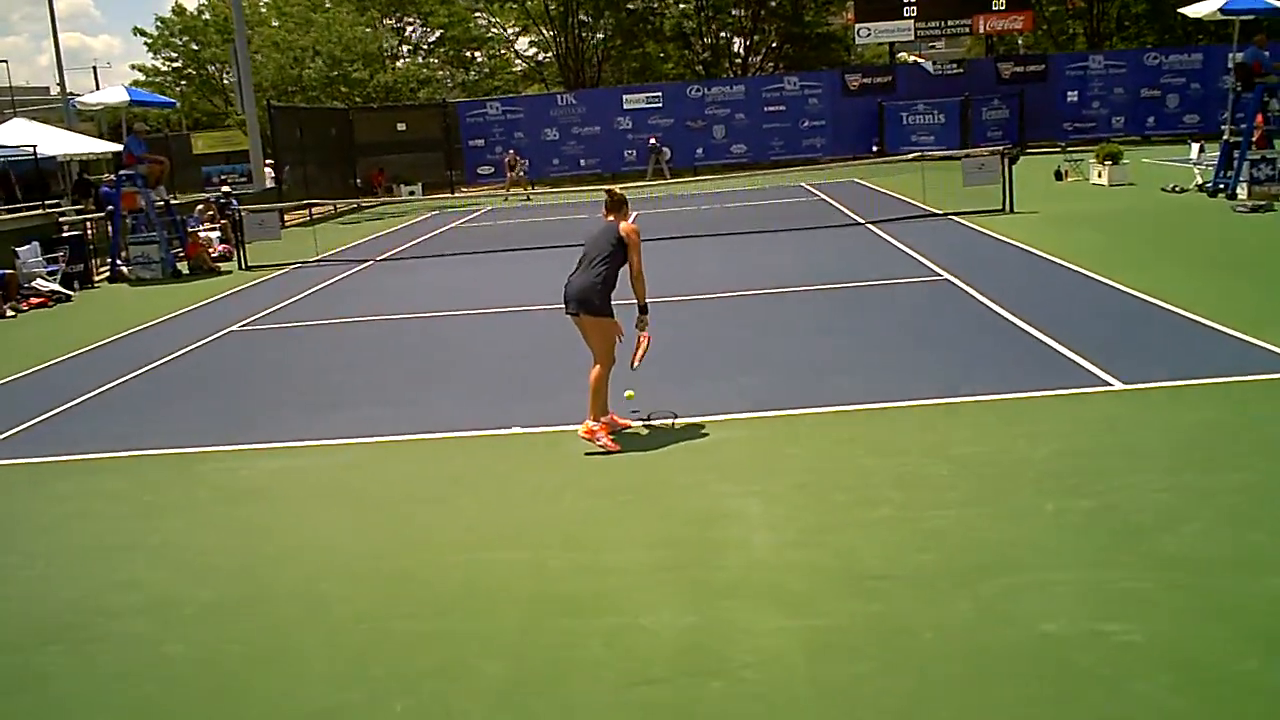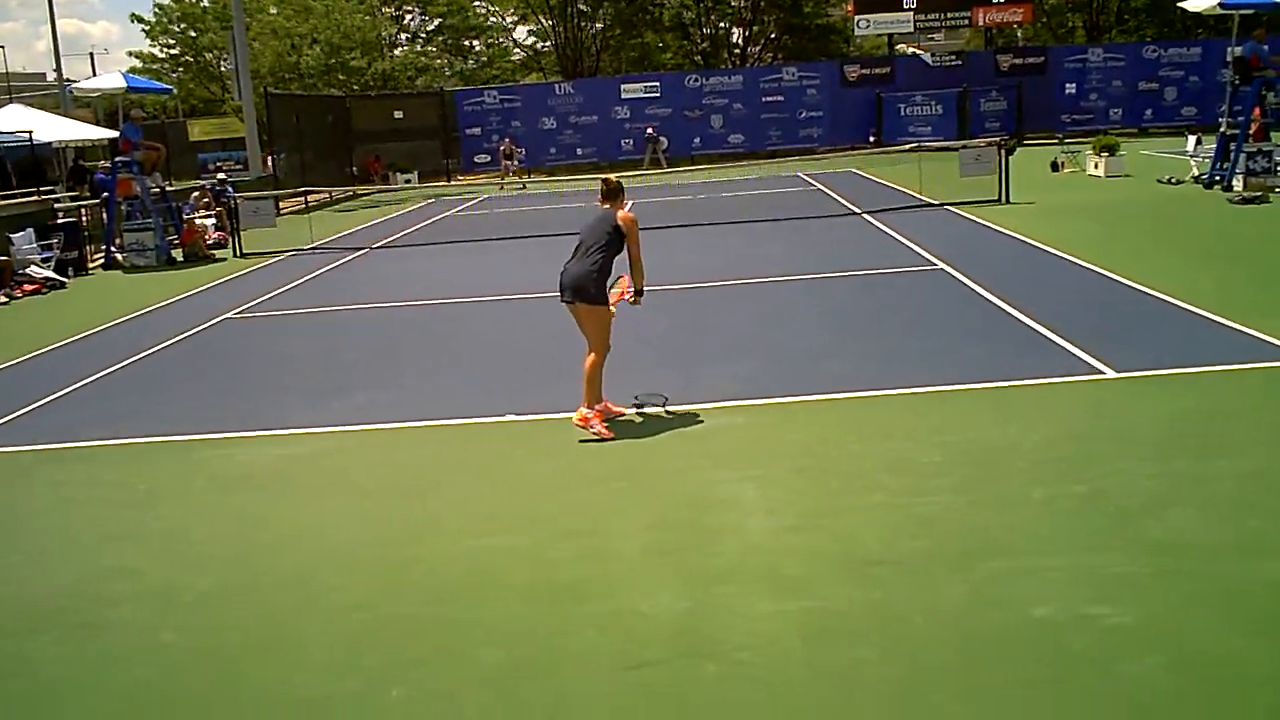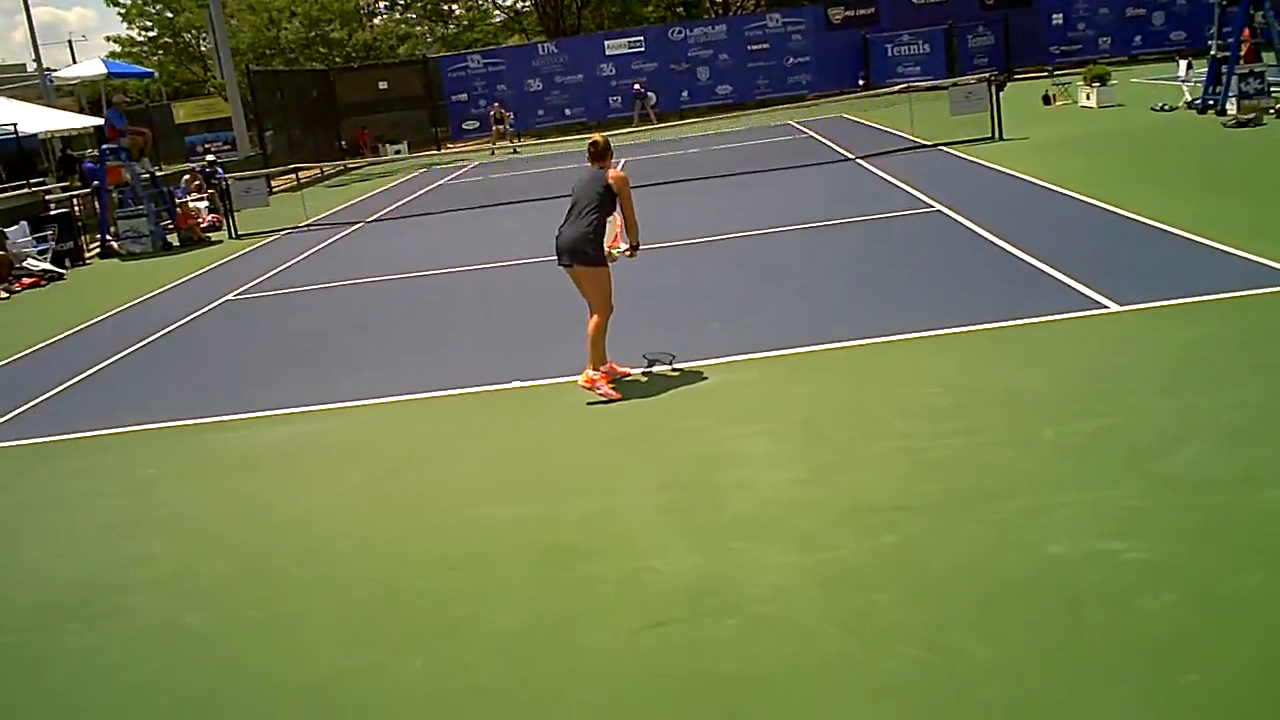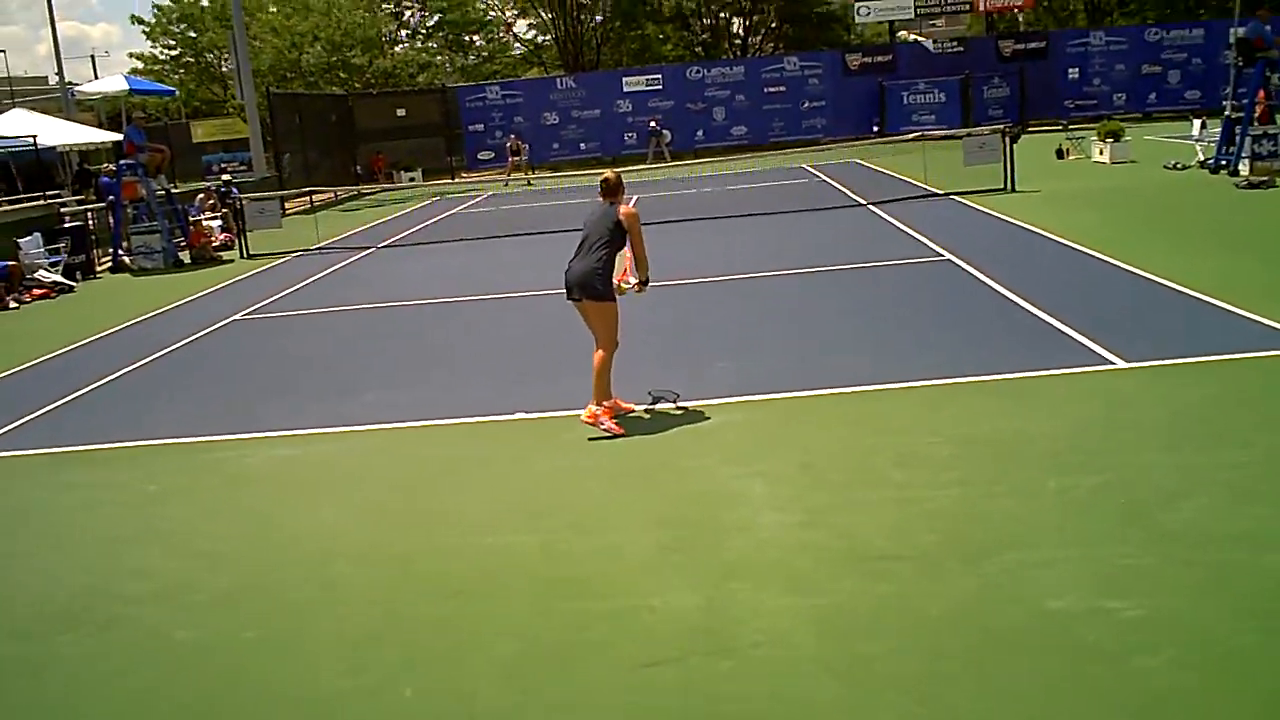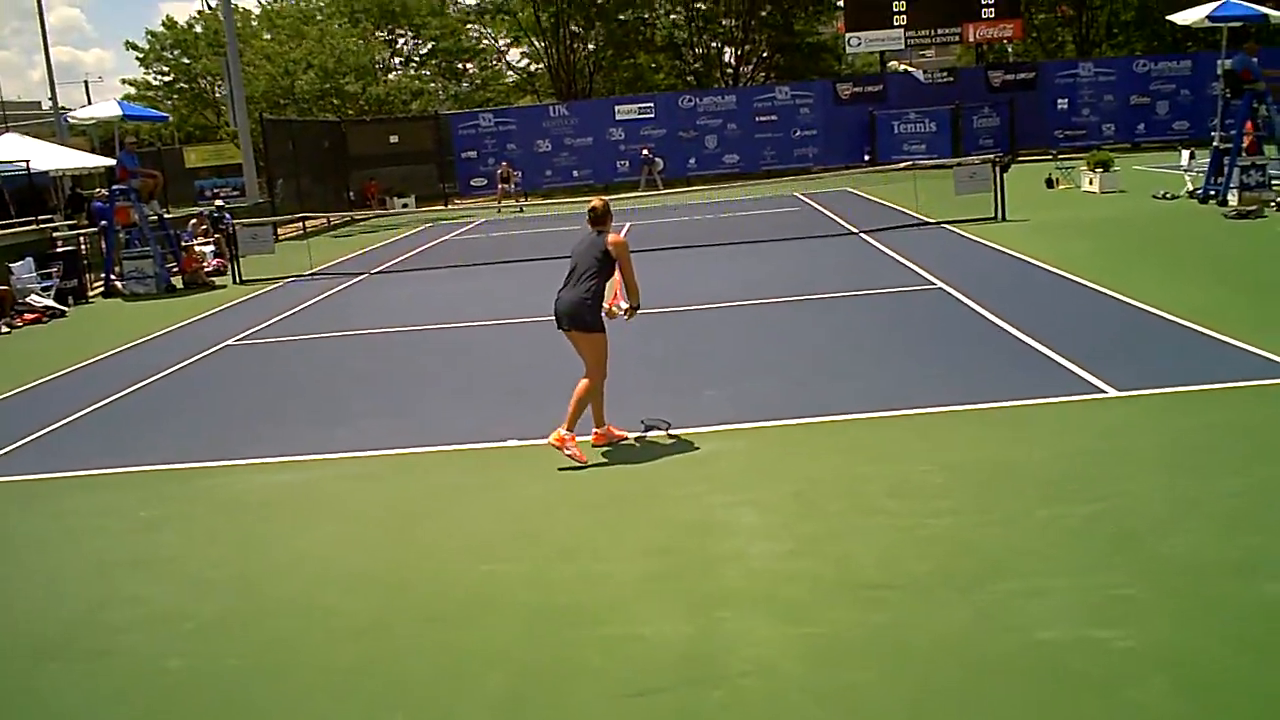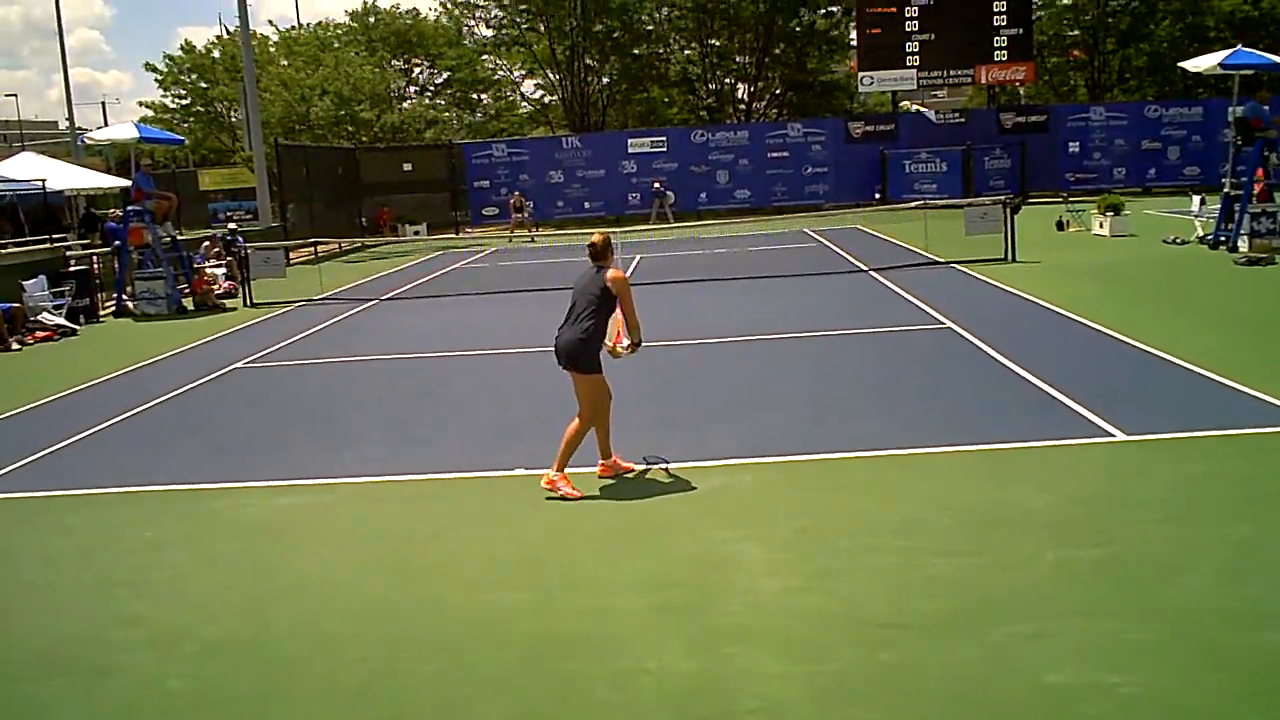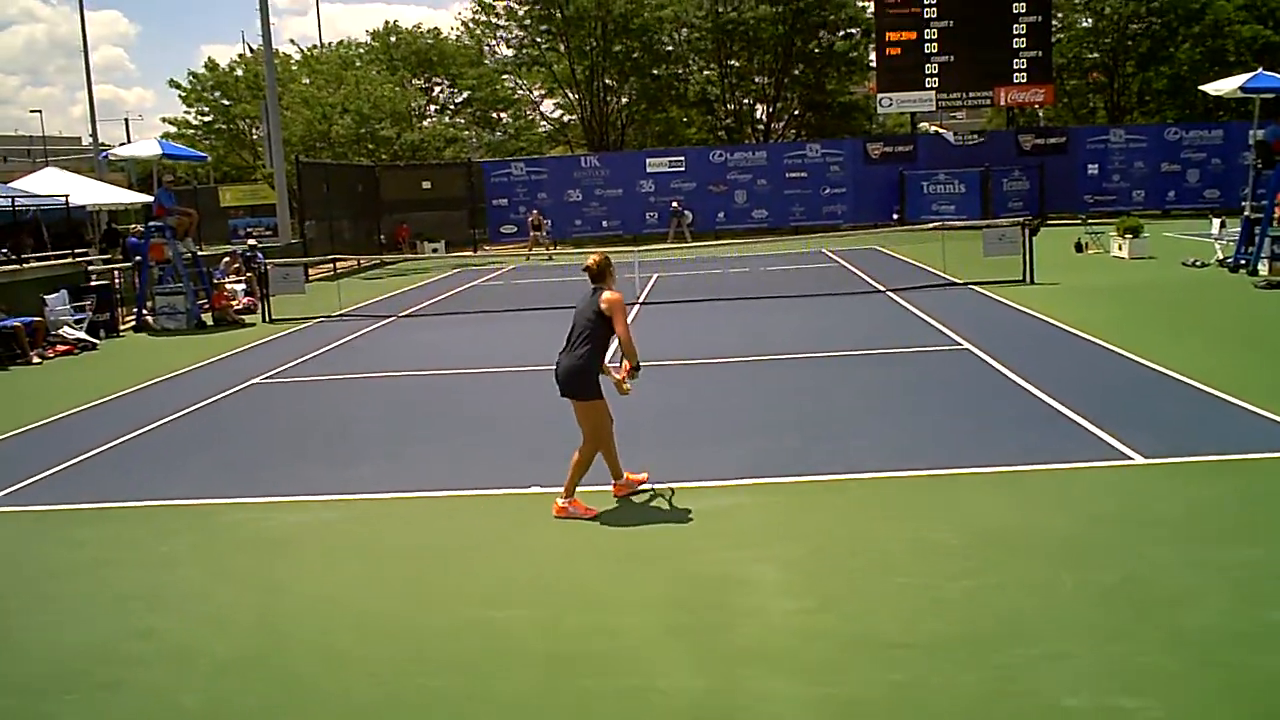
dt=0.3s
person 1, frame 1
left shoulder: (597, 232)
right shoulder: (629, 229)
right elbow: (636, 273)
left wrist: (609, 320)
right wrist: (643, 310)
left hip: (572, 291)
right hip: (592, 293)
left knee: (604, 359)
right knee: (604, 361)
left ankle: (604, 416)
right ankle: (592, 424)
person 1, frame 2
left shoulder: (593, 219)
right shoulder: (626, 218)
right elbow: (635, 261)
left wrist: (602, 302)
right wrist: (638, 292)
left hip: (568, 279)
right hip: (588, 281)
left knee: (598, 347)
right knee: (599, 348)
left ankle: (598, 404)
right ankle: (586, 411)
person 1, frame 3
left shoulder: (582, 178)
right shoulder: (616, 177)
right elbow: (629, 218)
left wrist: (601, 250)
right wrist: (633, 245)
left hip: (564, 242)
right hip: (584, 244)
left knee: (599, 308)
right knee: (601, 310)
left ankle: (602, 366)
right ankle: (592, 374)
person 1, frame 4
left shoulder: (593, 214)
right shoulder: (627, 213)
right elbow: (639, 255)
left wrist: (611, 283)
right wrist: (643, 280)
left hip: (574, 276)
right hip: (593, 279)
left knee: (605, 343)
right knee: (607, 345)
left ankle: (607, 401)
right ankle: (595, 409)
person 1, frame 5
left shoulder: (582, 242)
right shoulder: (616, 241)
right elbow: (630, 283)
left wrist: (602, 306)
right wrist: (633, 306)
left hip: (563, 305)
right hip: (582, 309)
left knee: (597, 368)
right knee: (594, 374)
left ankle: (600, 429)
right ankle: (564, 433)
person 1, frame 6
left shoulder: (583, 278)
right shoulder: (617, 277)
right elbow: (631, 319)
left wrist: (605, 344)
right wrist: (635, 342)
left hip: (564, 342)
right hip: (581, 348)
left knee: (603, 400)
right knee: (587, 415)
left ankle: (607, 461)
right ankle: (555, 474)
person 1, frame 7
left shoulder: (589, 299)
right shoulder: (613, 298)
right elbow: (624, 341)
left wrist: (613, 375)
right wrist: (634, 366)
left hip: (568, 369)
right hip: (579, 374)
left knee: (605, 425)
right knee: (593, 440)
left ankle: (621, 480)
right ankle: (565, 501)
